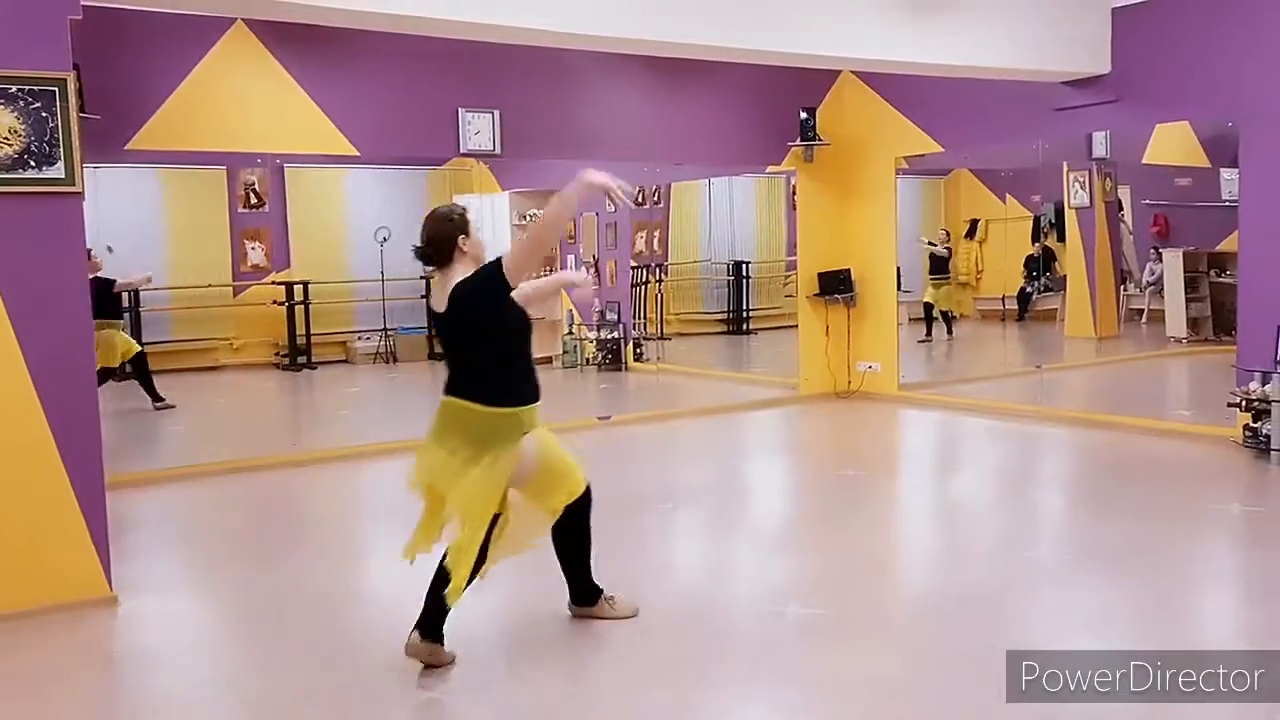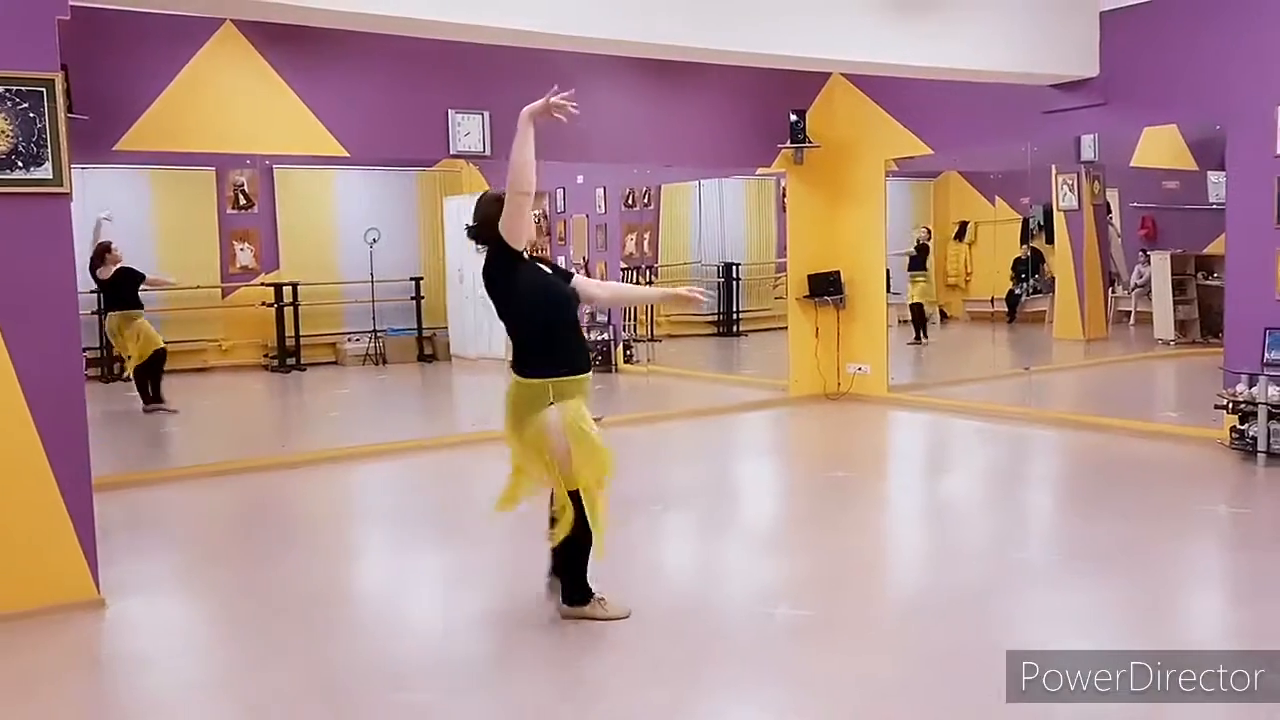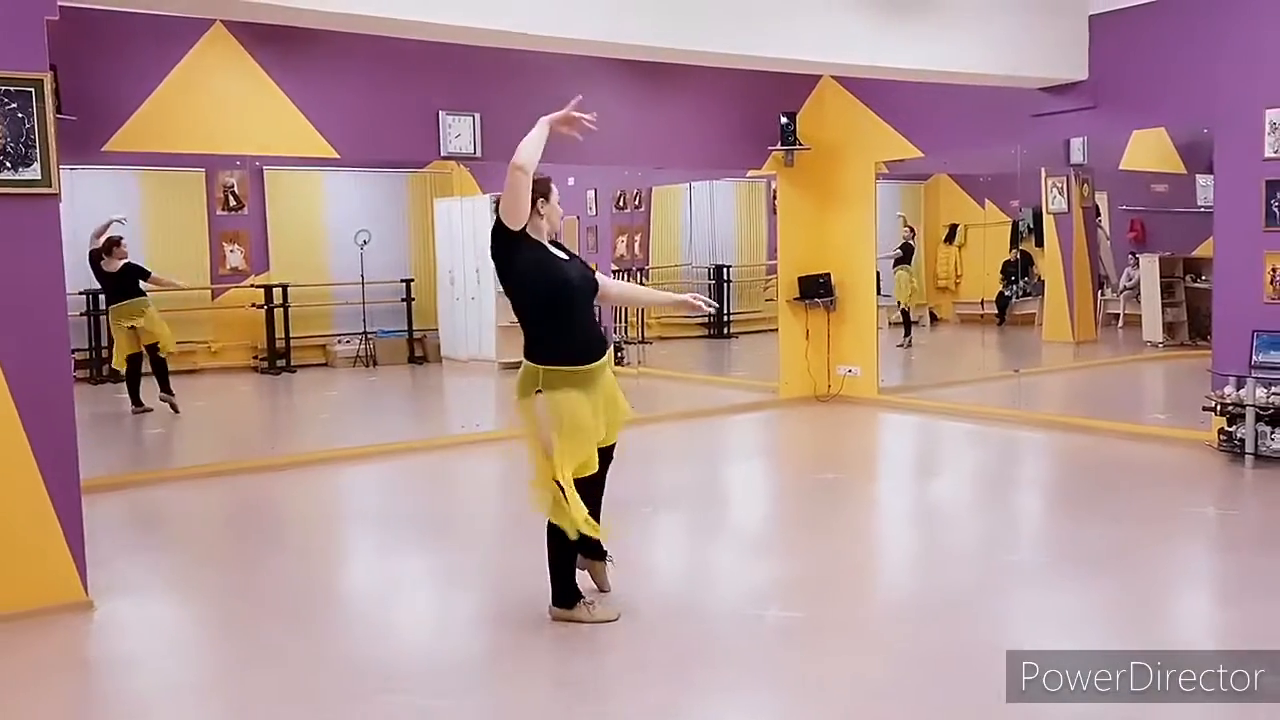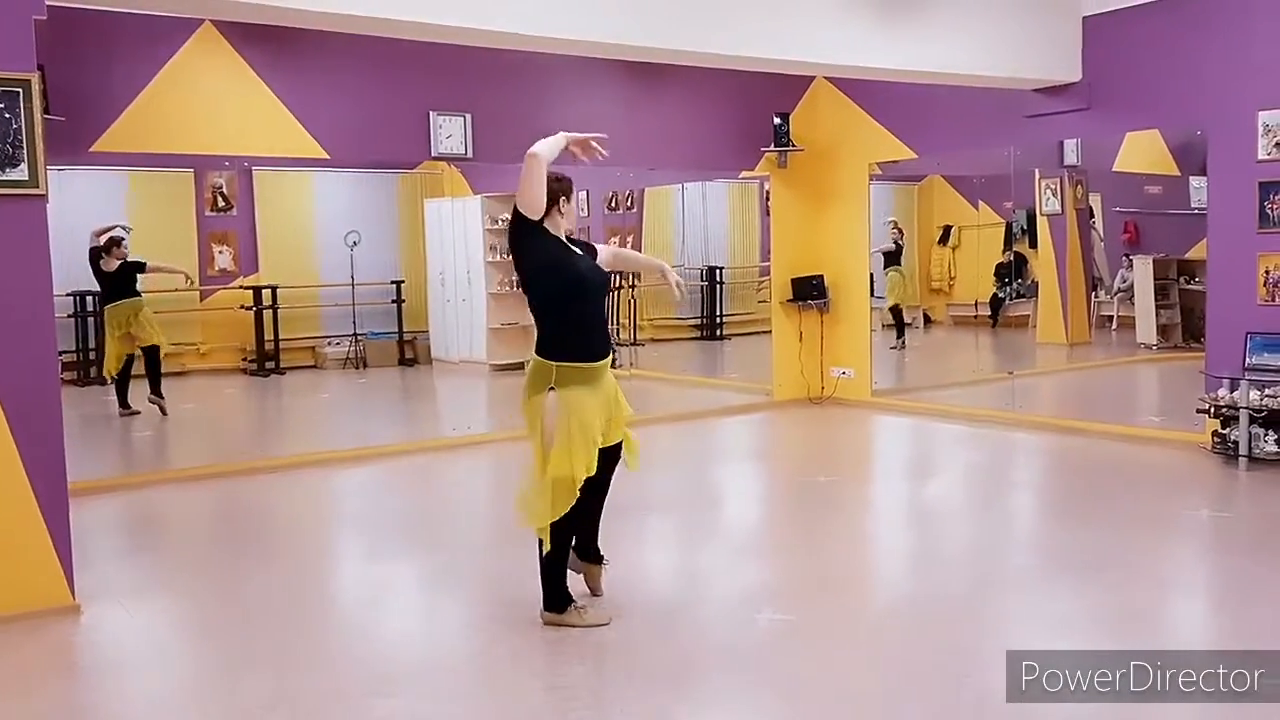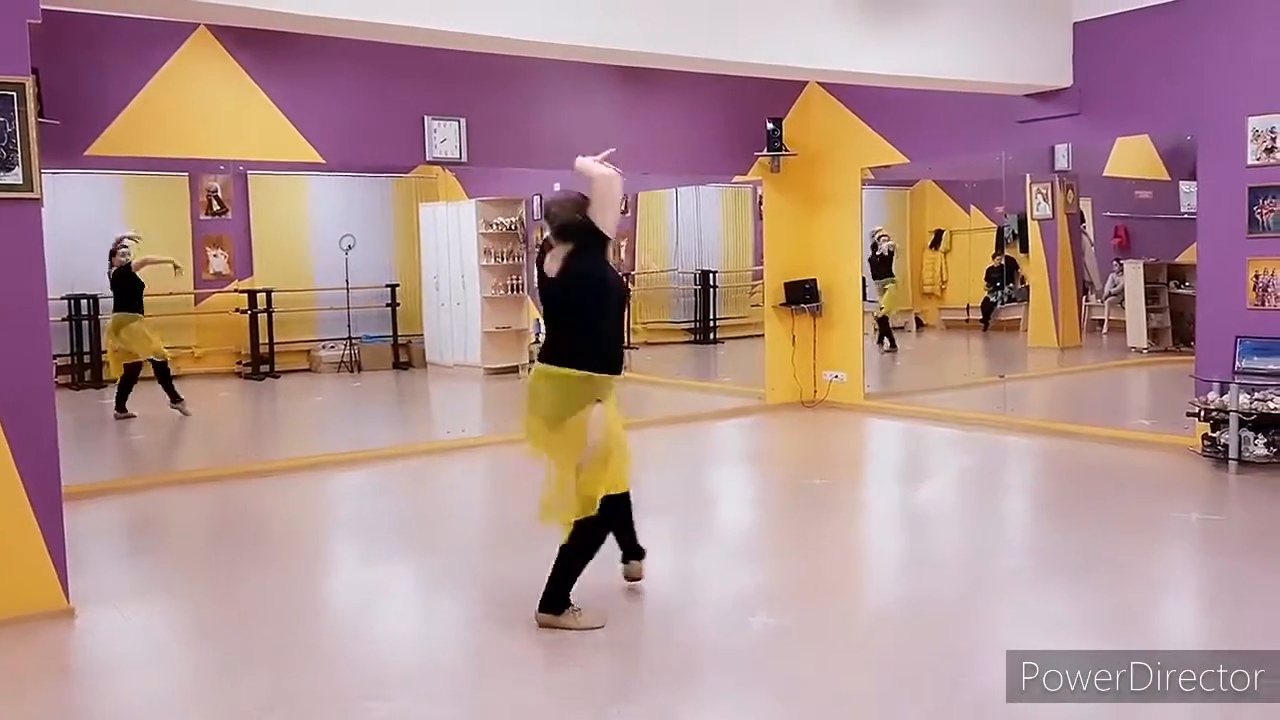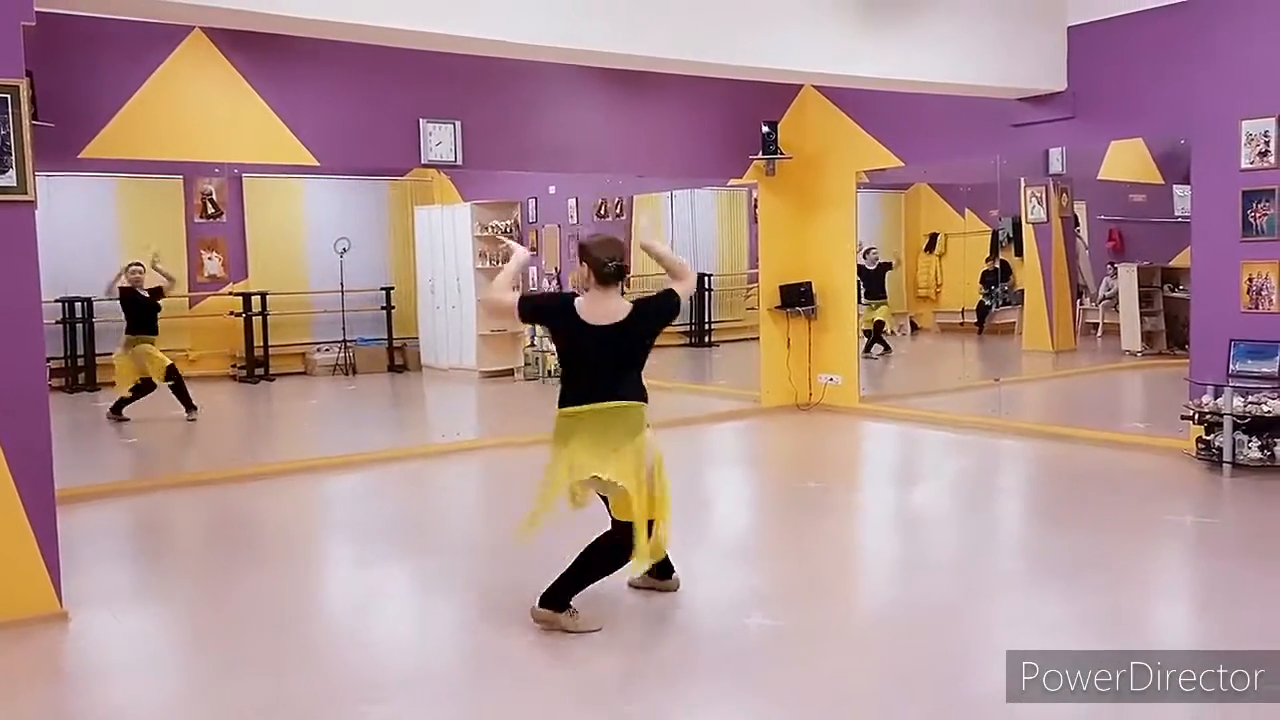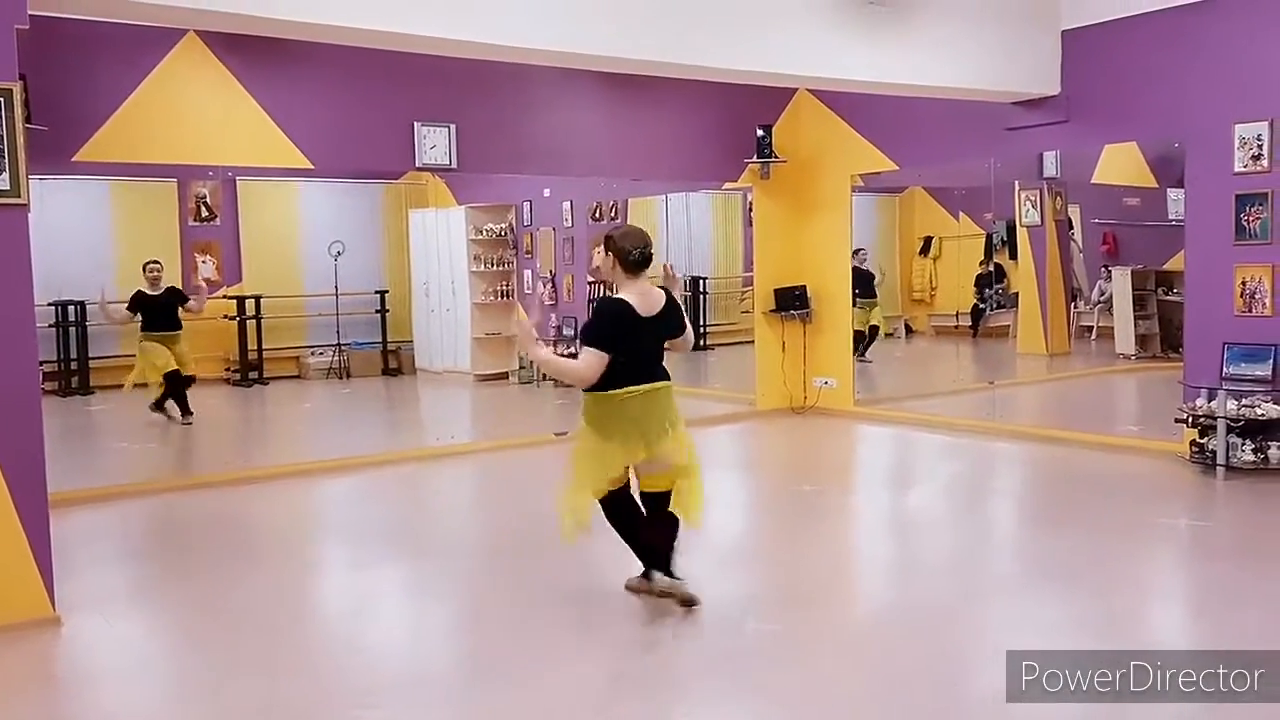
dt=0.3s
person 1, frame 1
left shoulder: (447, 297)
right shoulder: (477, 290)
left elbow: (517, 299)
right elbow: (539, 237)
left wrist: (565, 279)
right wrist: (584, 182)
left hip: (462, 426)
right hip: (502, 432)
left knee: (479, 530)
right knee: (572, 495)
left ankle: (428, 633)
right ankle: (585, 597)
person 1, frame 2
left shoulder: (538, 269)
right shoulder: (502, 268)
left elbow: (600, 292)
right elbow: (518, 191)
left wrist: (666, 294)
right wrist: (527, 119)
left hip: (560, 394)
right hip: (547, 402)
left knee: (575, 487)
right knee: (586, 489)
left ankle: (562, 571)
right ankle: (576, 597)
person 1, frame 3
left shoulder: (563, 257)
right shoulder: (511, 249)
left elbow: (611, 290)
right elbow: (518, 171)
left wrist: (675, 299)
right wrist: (546, 124)
left hip: (594, 378)
right hip: (554, 390)
left knee: (596, 471)
right knee: (570, 490)
left ankle: (590, 550)
right ankle: (564, 600)
person 1, frame 4
left shoulder: (572, 249)
right shoulder: (532, 242)
left elbow: (613, 256)
right elbow: (535, 158)
left wrist: (658, 266)
right wrist: (568, 139)
left hip: (592, 377)
right hip: (562, 384)
left knee: (607, 458)
right knee: (565, 489)
left ankle: (586, 551)
right ankle: (556, 604)
person 1, frame 5
left shoulder: (550, 257)
right shoulder: (588, 256)
left elbow: (562, 234)
right elbow: (609, 182)
right wrist: (588, 166)
left hip: (556, 386)
right hip: (583, 394)
left knee: (610, 474)
right knee: (597, 496)
left ankle: (631, 553)
right ankle: (553, 606)
person 1, frame 6
left shoulder: (561, 309)
right shoulder: (645, 314)
left elbow: (495, 300)
right elbow: (686, 282)
left wrist: (517, 259)
right wrist: (651, 246)
left hip: (575, 428)
right hip: (622, 428)
left knee: (626, 509)
right knee: (634, 523)
left ankle: (660, 570)
right ankle: (554, 602)
person 1, frame 7
left shoulder: (610, 311)
right shoulder: (666, 302)
left elbow: (585, 374)
right elbow: (684, 343)
left wrist: (536, 352)
left hip: (610, 417)
right hip: (656, 409)
left knee: (612, 495)
right knee: (659, 497)
left ankle: (654, 572)
right ankle: (661, 570)
person 2, frame 1
left shoulder: (92, 281)
right shoulder: (96, 283)
right elbow: (127, 285)
right wrist: (144, 278)
left hip: (109, 330)
right hip: (104, 330)
left knee: (139, 358)
right knee: (108, 371)
left ankle: (157, 399)
person 2, frame 2
left shoulder: (96, 271)
right shoulder: (124, 273)
left elbow: (95, 246)
right elbow: (153, 282)
left wrist: (99, 222)
right wrist: (169, 282)
left hip: (114, 322)
right hip: (131, 320)
left knee: (140, 361)
right knee: (158, 354)
left ankle: (149, 402)
right ankle: (156, 399)
person 2, frame 3
left shoulder: (97, 264)
right shoulder: (130, 268)
left elbow: (95, 238)
right elbow: (157, 281)
left wrist: (110, 222)
right wrist: (177, 284)
left hip: (117, 315)
right hip: (141, 310)
left knee: (132, 359)
right knee: (156, 352)
left ankle: (137, 403)
right ankle: (166, 391)
person 2, frame 4
left shoulder: (97, 264)
right shoulder: (127, 266)
left elbow: (94, 235)
right elbow: (158, 268)
left wrist: (114, 226)
right wrist: (183, 271)
left hip: (113, 315)
right hip: (135, 310)
left knee: (123, 359)
right knee: (151, 352)
left ankle: (124, 405)
right ankle: (156, 393)
person 2, frame 5
left shoulder: (115, 272)
right shoulder: (122, 270)
left elbow: (114, 246)
right elbow: (144, 260)
left wrist: (123, 238)
right wrist: (172, 260)
left hip: (120, 324)
right hip: (129, 323)
left knee: (132, 368)
right knee: (159, 358)
left ankle: (120, 408)
right ankle: (175, 399)
person 2, frame 6
left shoulder: (151, 293)
right shoulder: (127, 293)
left elbow: (172, 283)
right elbow: (109, 292)
left wrist: (157, 268)
right wrist: (118, 276)
left hip: (147, 343)
right hip: (137, 343)
left knee: (149, 382)
right knee: (170, 372)
left ankle: (115, 410)
right ankle: (190, 408)
person 2, frame 7
left shoulder: (173, 292)
right shoulder: (139, 296)
left elbow: (196, 309)
right elbow: (124, 319)
left wrist: (202, 293)
right wrist: (105, 310)
left hip: (174, 340)
right hip: (151, 342)
left knee: (188, 378)
right knee: (174, 378)
left ankle: (158, 404)
right ankle: (185, 412)
